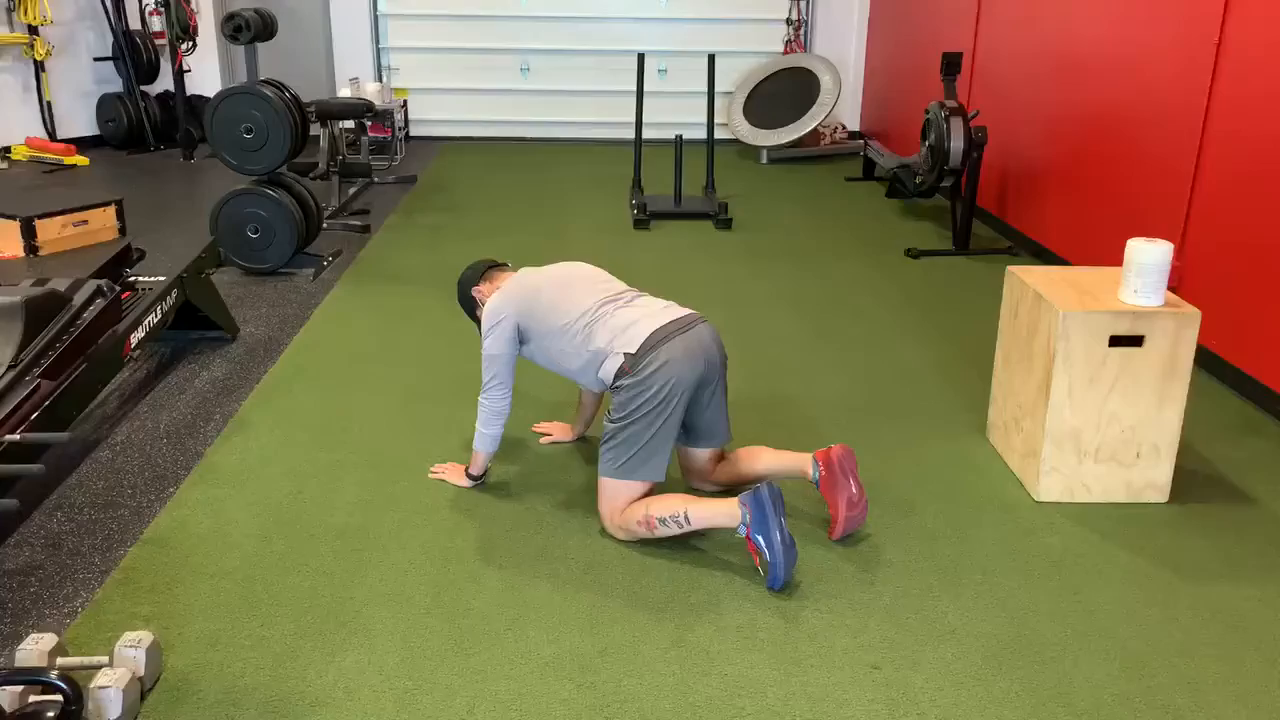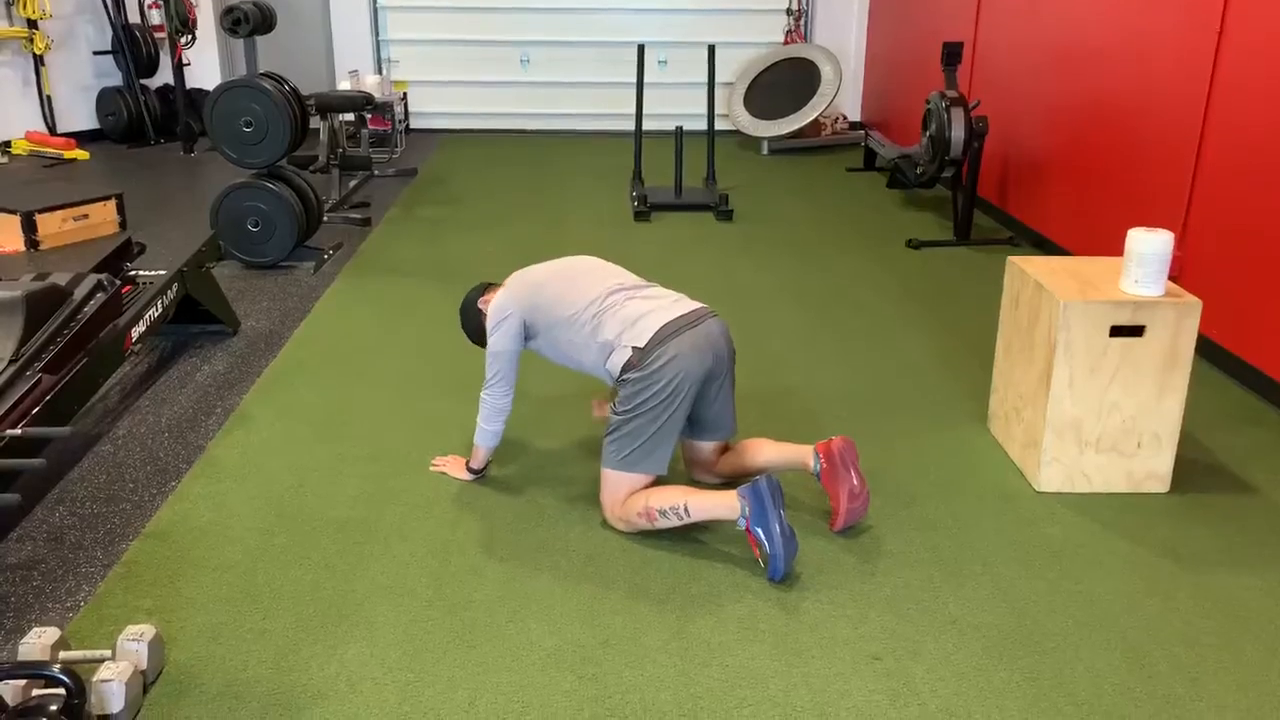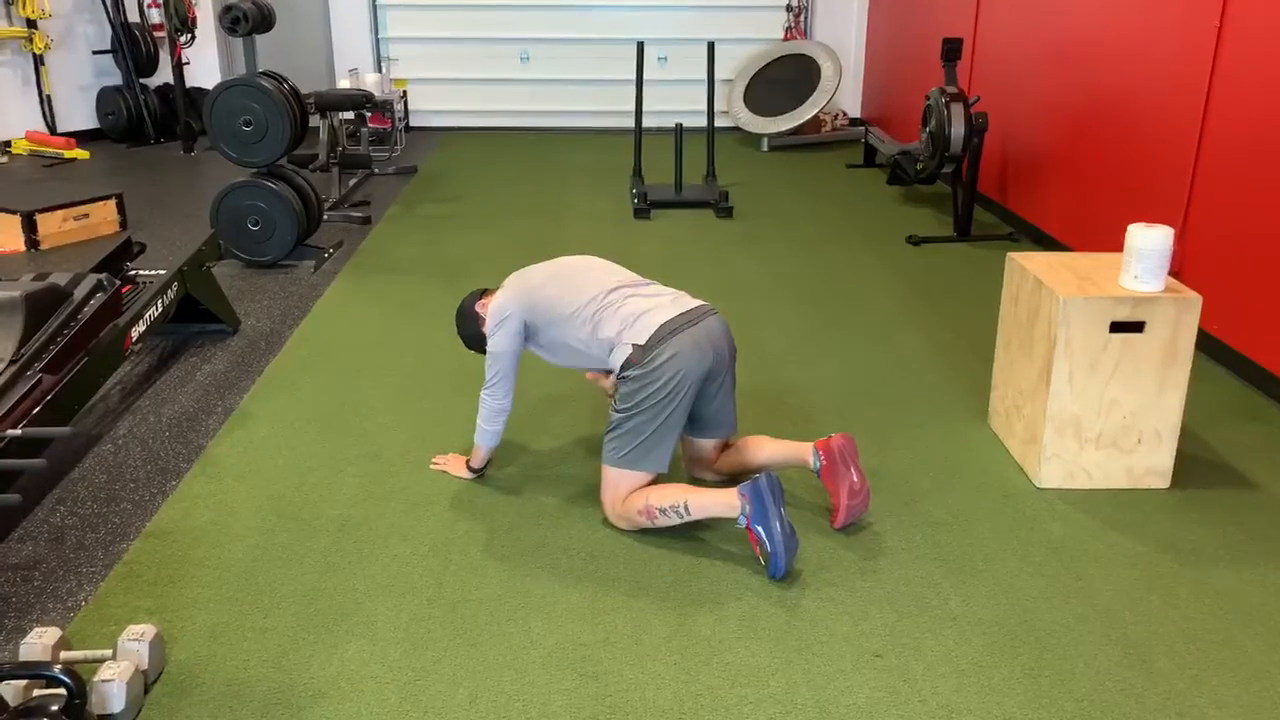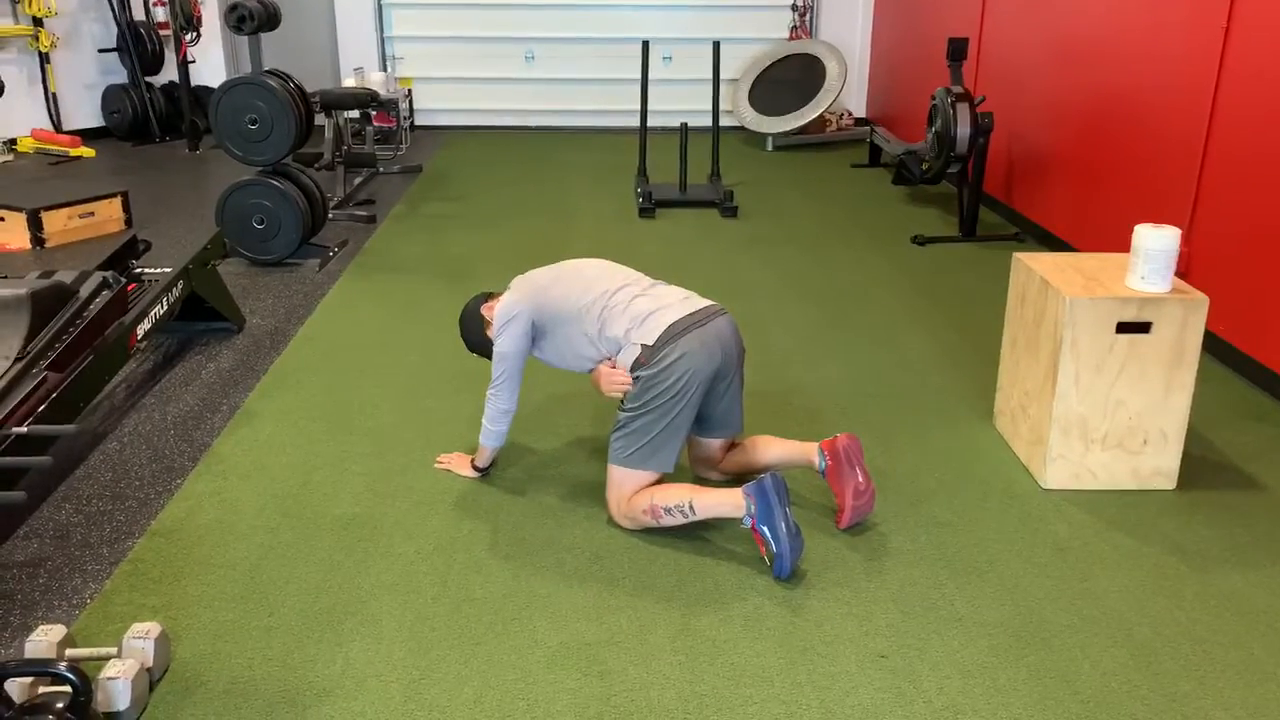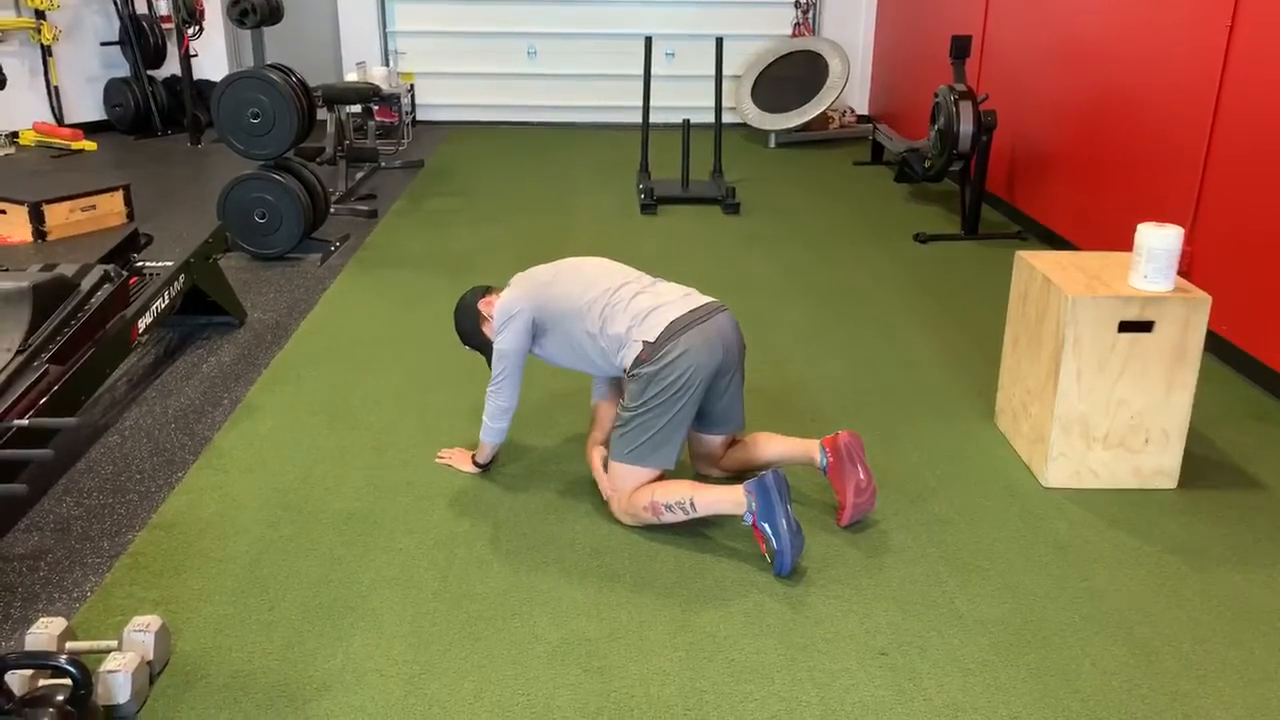
dt=0.7s
person 1, frame 1
left shoulder: (499, 306)
right shoulder: (565, 271)
left elbow: (495, 398)
left wrist: (473, 471)
right wrist: (577, 426)
left hip: (654, 363)
right hip: (699, 335)
left knee: (618, 518)
right knee: (705, 472)
left ankle: (745, 514)
right ankle: (819, 466)
person 1, frame 2
left shoulder: (506, 305)
right shoulder: (565, 271)
left elbow: (497, 394)
left wrist: (474, 465)
right wrist: (620, 399)
left hip: (663, 357)
right hip: (708, 328)
left knee: (620, 509)
right knee: (708, 464)
left ankle: (744, 505)
right ankle: (820, 457)
person 1, frame 3
left shoulder: (505, 306)
right shoulder: (555, 275)
left elbow: (497, 395)
left wrist: (473, 464)
right wrist: (613, 378)
left hip: (663, 353)
right hip: (709, 326)
left knee: (620, 507)
right knee: (707, 462)
left ankle: (744, 503)
right ankle: (820, 454)
person 1, frame 4
left shoulder: (514, 307)
right shoulder: (557, 284)
left elbow: (502, 396)
left wrist: (479, 462)
right wrist: (604, 372)
left hip: (671, 352)
right hip: (717, 326)
left knee: (626, 506)
right knee: (713, 461)
left ankle: (750, 502)
right ankle: (826, 455)
person 1, frame 5
left shoulder: (513, 305)
right shoulder: (554, 286)
left elbow: (502, 394)
right elbow: (606, 364)
left wrist: (479, 458)
right wrist: (597, 444)
left hip: (671, 350)
right hip: (717, 323)
left knee: (626, 503)
right knee: (713, 458)
left ankle: (750, 500)
right ankle: (827, 452)
